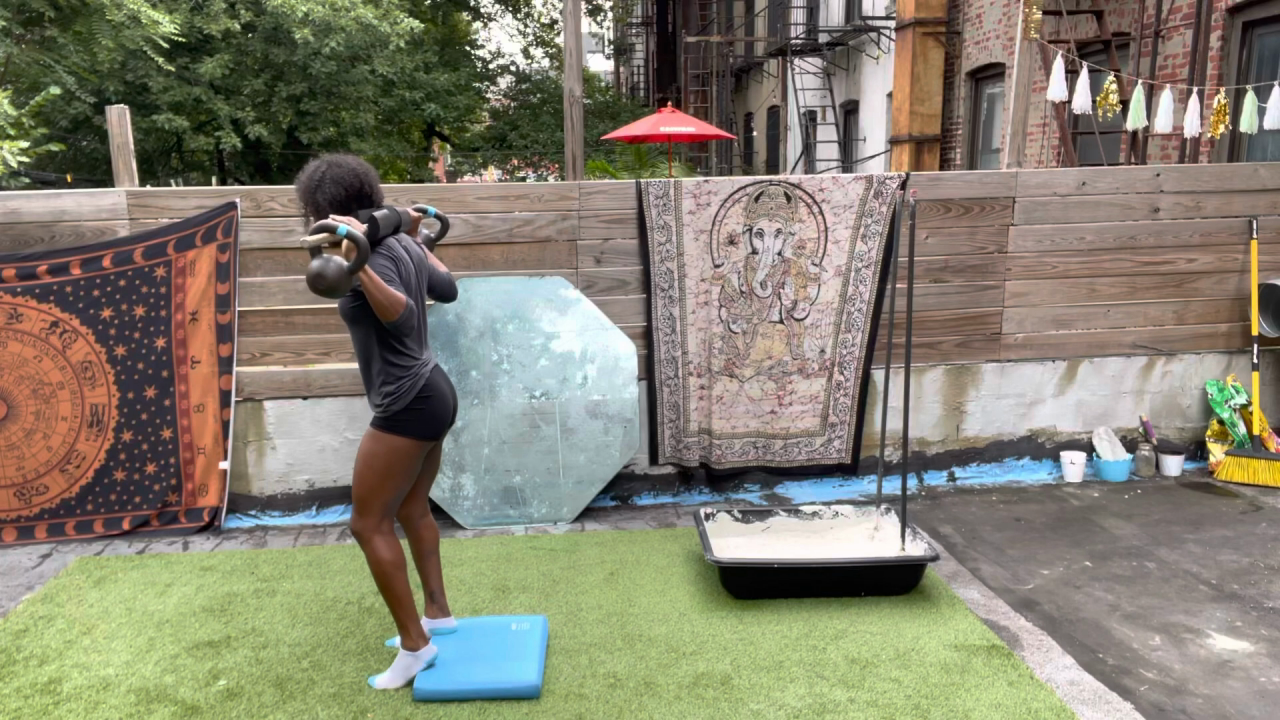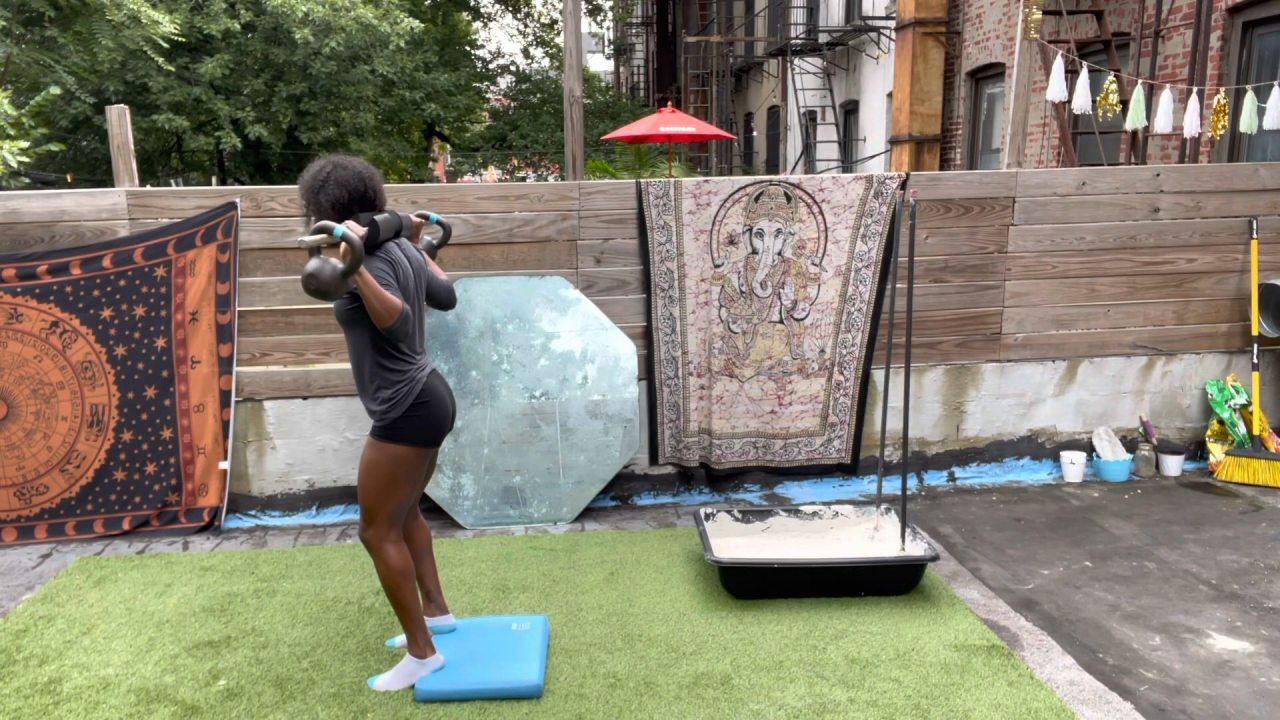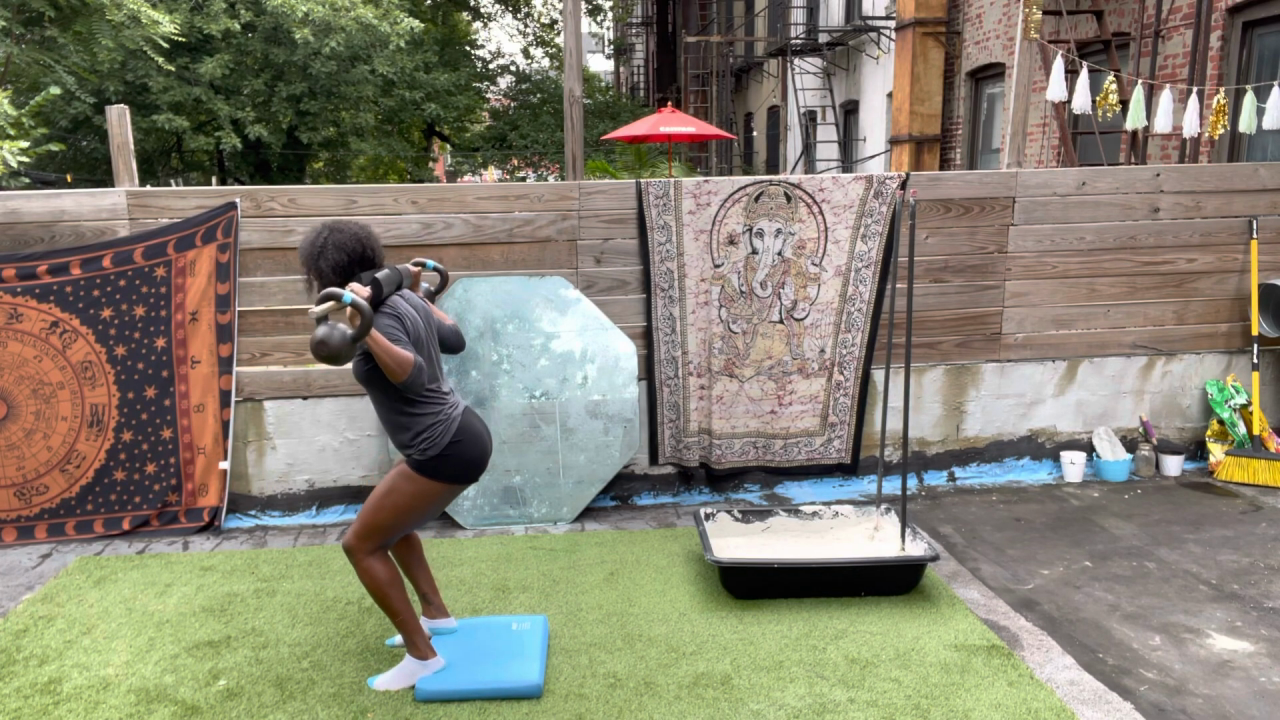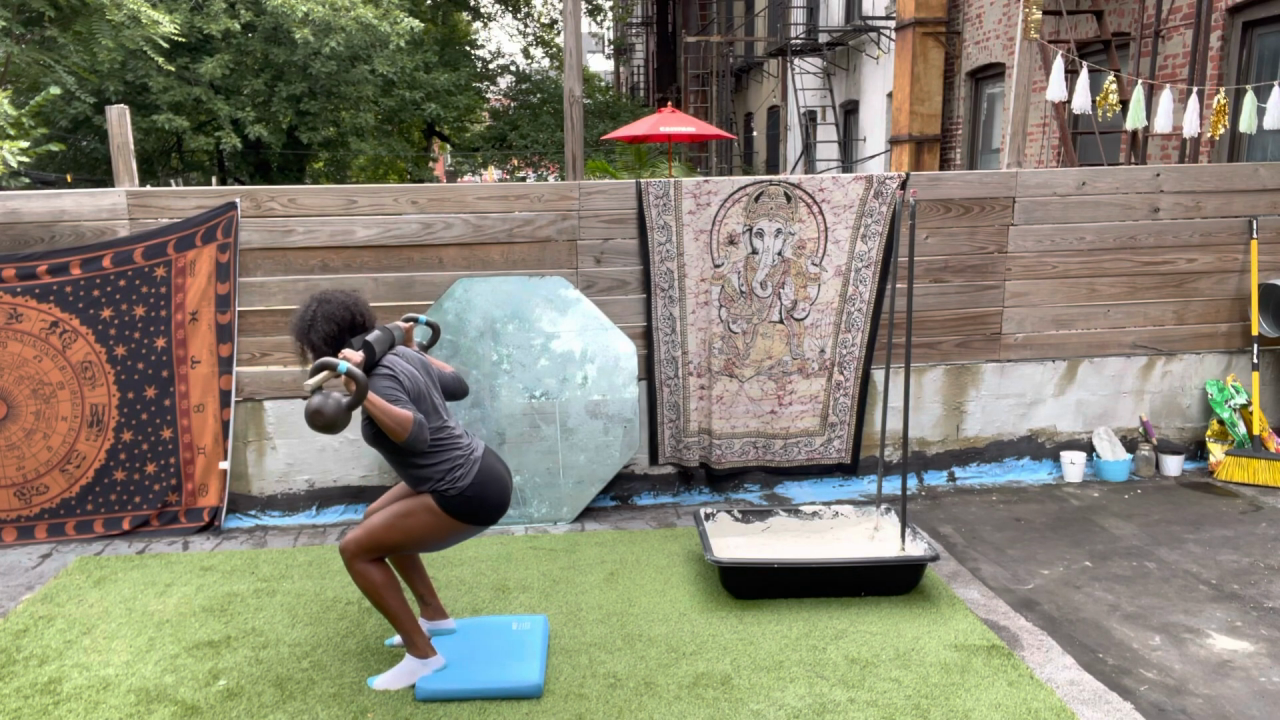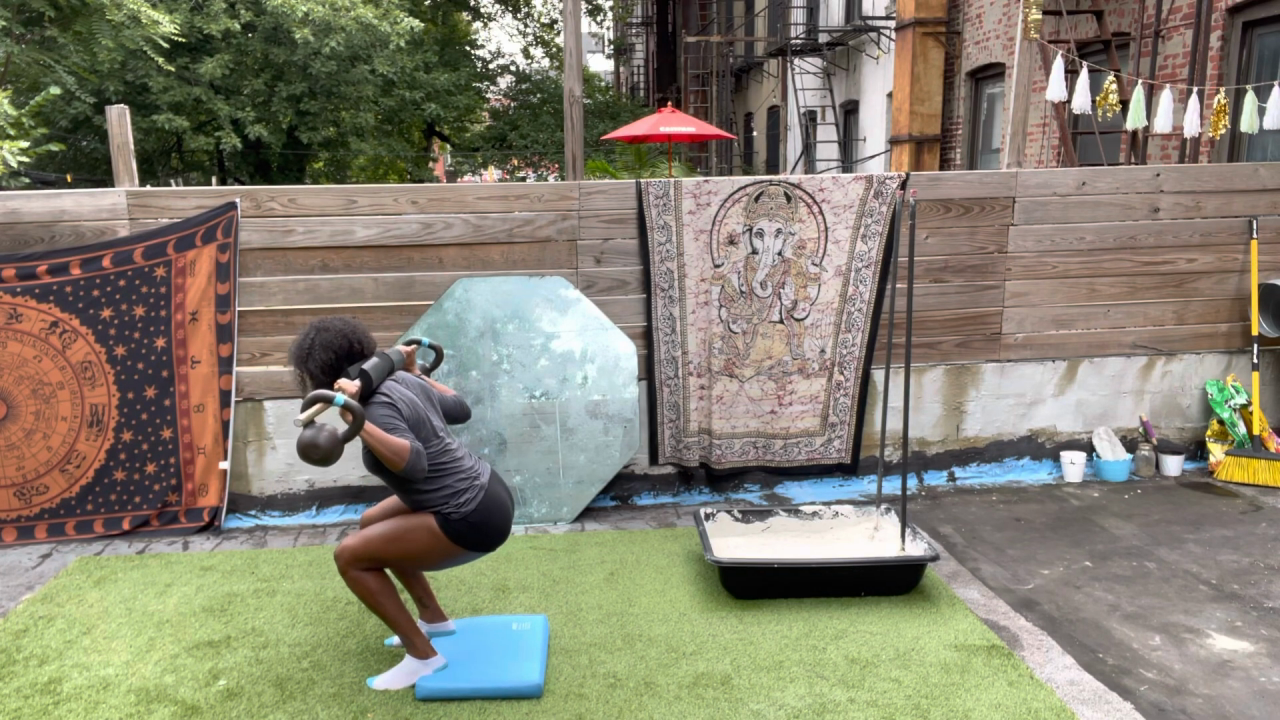
dt=1s
person 1, frame 1
left shoulder: (375, 254)
right shoulder: (400, 244)
left elbow: (402, 317)
right elbow: (448, 288)
left wrist: (357, 265)
left hip: (409, 405)
right hip: (429, 394)
left knee: (369, 524)
right knee: (411, 510)
left ankle: (416, 645)
right ankle: (438, 613)
person 1, frame 2
left shoulder: (373, 259)
right shoulder: (398, 249)
left elbow: (398, 324)
right elbow: (447, 297)
left wrist: (355, 269)
left hip: (407, 412)
right hip: (427, 399)
left knee: (378, 532)
right knee: (402, 514)
left ankle: (422, 653)
right ankle: (436, 612)
person 1, frame 3
left shoulder: (380, 316)
right shoulder: (404, 301)
left elbow: (415, 378)
right elbow: (455, 341)
left wrist: (363, 331)
left hip: (447, 453)
right hip: (461, 436)
left knee: (361, 543)
right knee: (387, 519)
left ankle: (422, 656)
right ankle: (436, 615)
person 1, frame 4
left shoulder: (379, 379)
right shoulder: (402, 357)
left elbow: (417, 436)
right elbow: (458, 386)
left wrist: (361, 394)
left hip: (471, 496)
right hip: (479, 473)
left knee: (356, 548)
right knee: (376, 521)
left ankle: (422, 655)
right ankle: (434, 616)
person 1, frame 5
left shoulder: (377, 407)
right shoulder: (403, 382)
left elbow: (415, 464)
right elbow: (461, 410)
left wrist: (358, 424)
left hip: (473, 519)
right hip: (484, 494)
left knee: (350, 555)
right knee: (371, 527)
left ankle: (423, 656)
right ankle: (434, 619)
